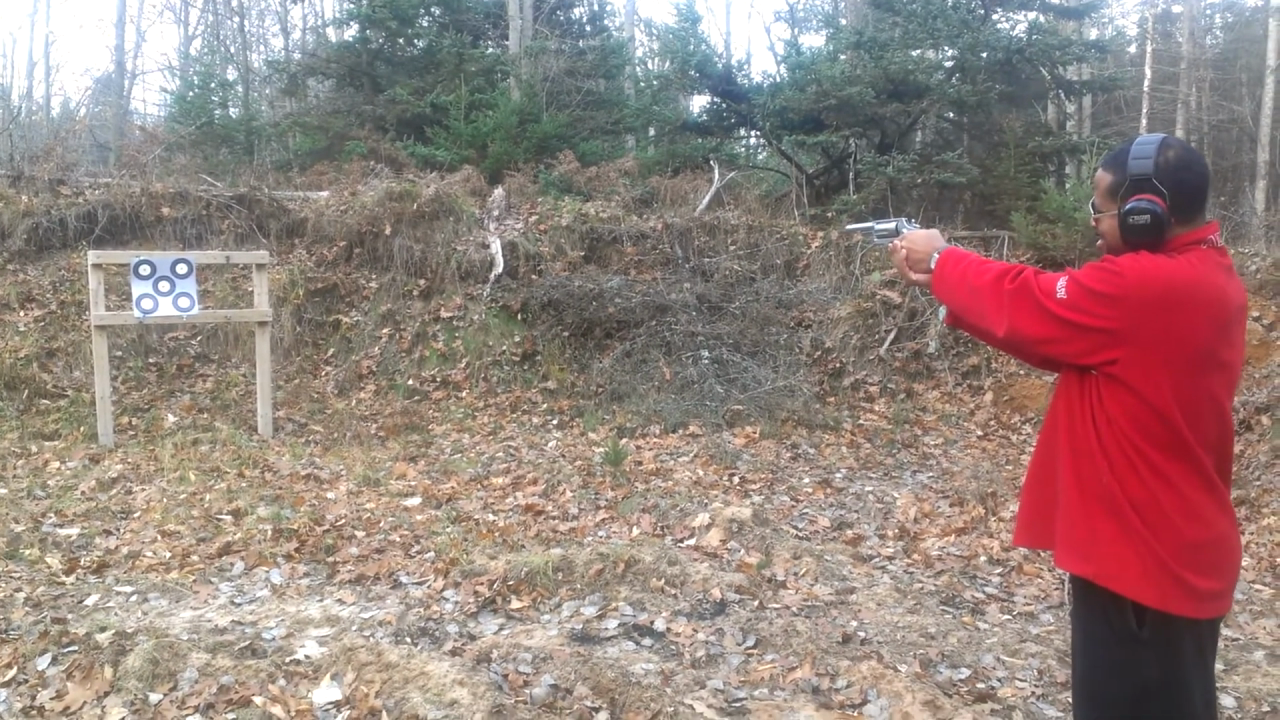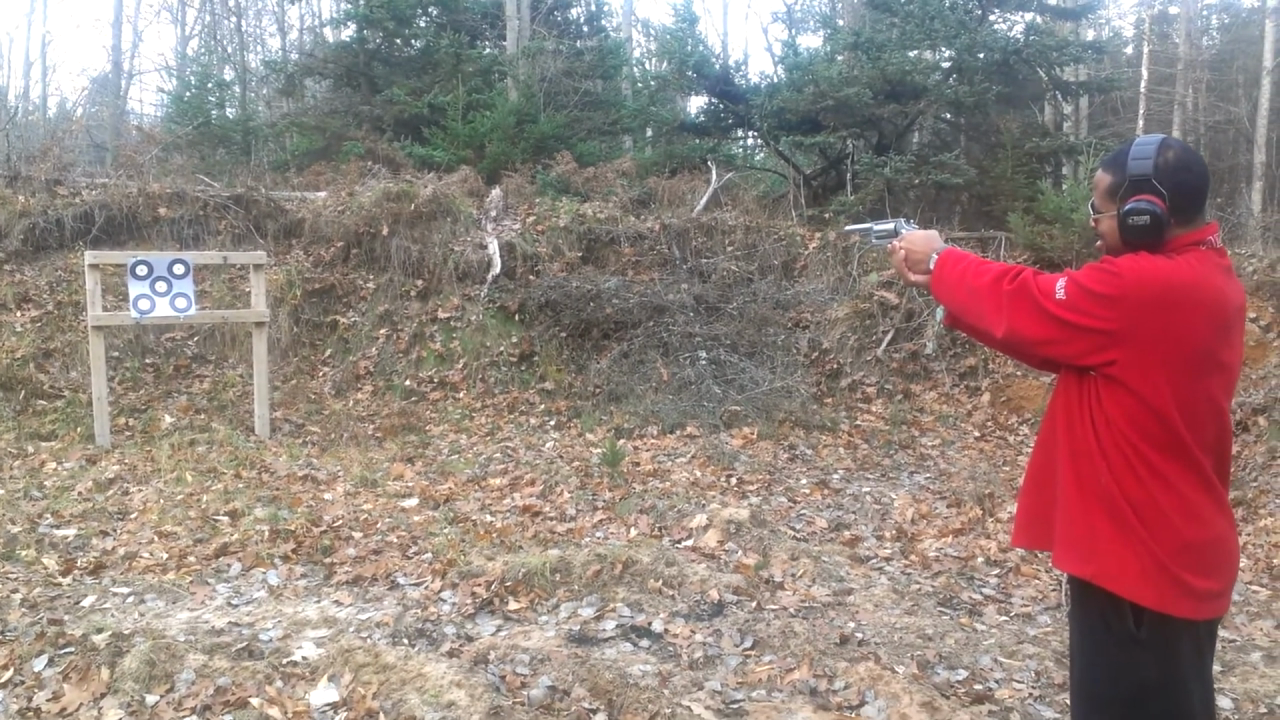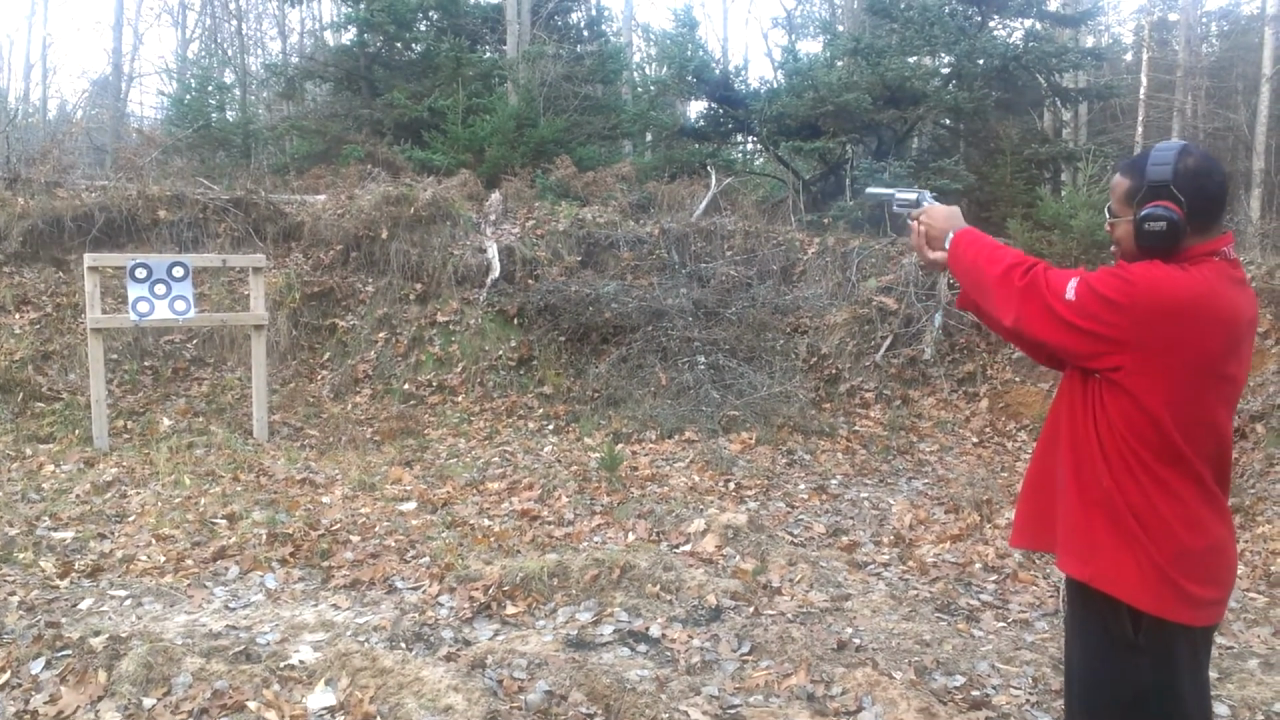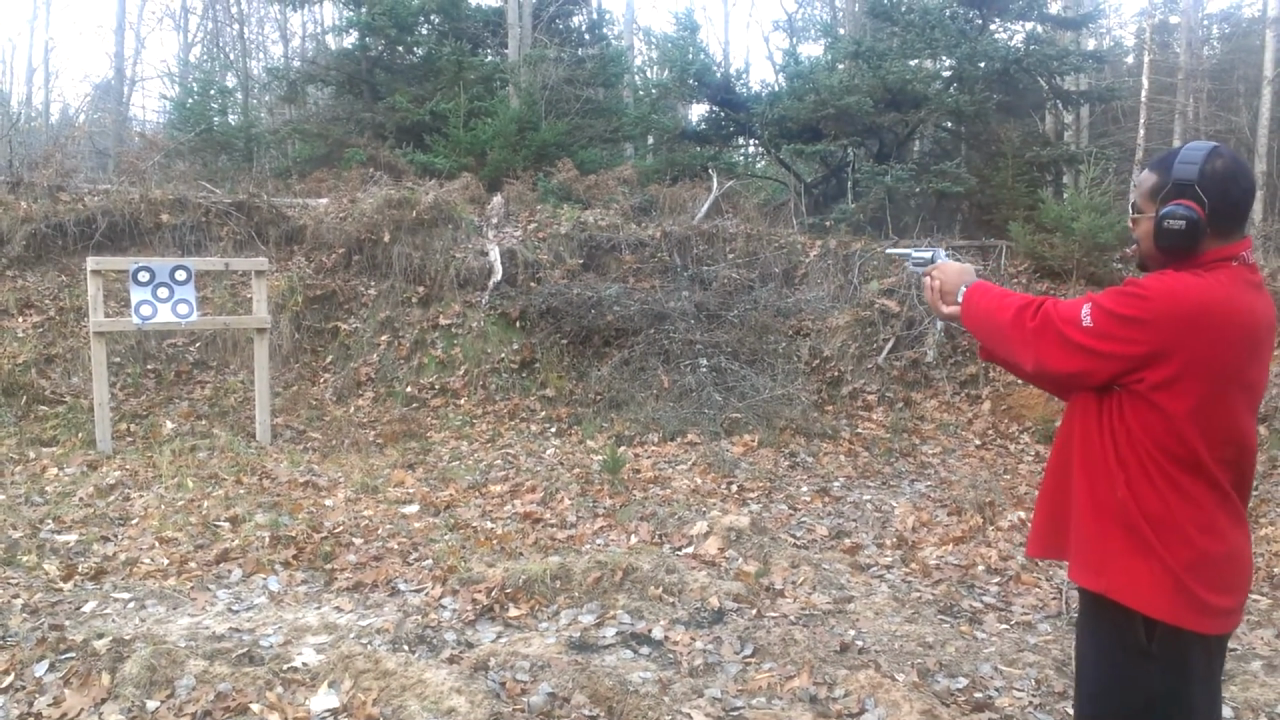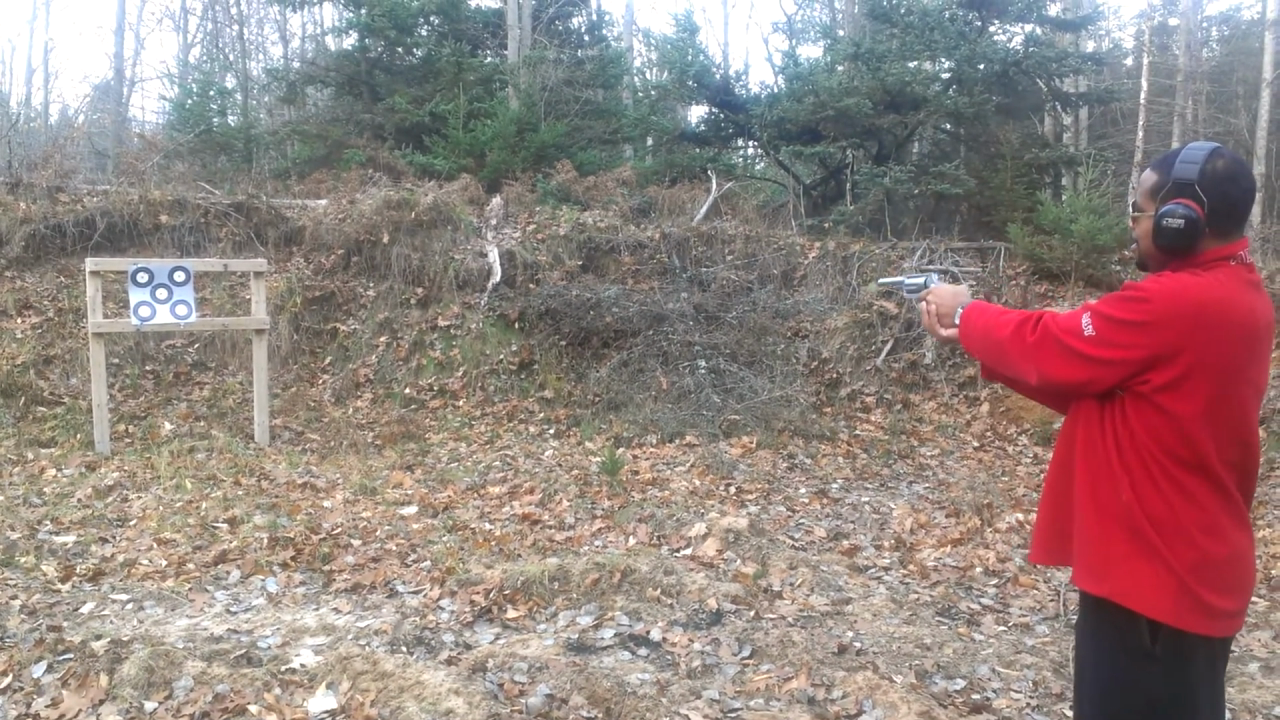
dt=0.4s
person 1, frame 1
left shoulder: (1144, 286)
right shoulder: (1204, 274)
left elbow: (1027, 305)
right elbow: (1058, 322)
left wrist: (940, 259)
right wrist: (949, 280)
left hip: (1147, 559)
right hip: (1174, 549)
person 1, frame 2
left shoulder: (1143, 288)
right shoulder: (1204, 276)
left elbow: (1026, 306)
right elbow: (1056, 323)
left wrist: (938, 261)
right wrist: (947, 281)
left hip: (1145, 561)
right hip: (1171, 551)
person 1, frame 3
left shoulder: (1156, 297)
right shoulder: (1216, 286)
left elbow: (1035, 298)
right elbow: (1068, 325)
left wrist: (955, 238)
right wrist: (963, 264)
left hip: (1144, 564)
right hip: (1169, 554)
person 1, frame 4
left shoulder: (1172, 305)
left elbow: (1053, 337)
right elbow: (1087, 355)
left wrist: (969, 292)
right wrist: (981, 312)
left hip: (1156, 574)
right hip: (1183, 564)
person 1, frame 5
left shoulder: (1174, 305)
left elbow: (1056, 351)
right elbow: (1091, 368)
left wrist: (966, 314)
right wrist: (979, 332)
left hip: (1159, 576)
right hip: (1186, 566)
